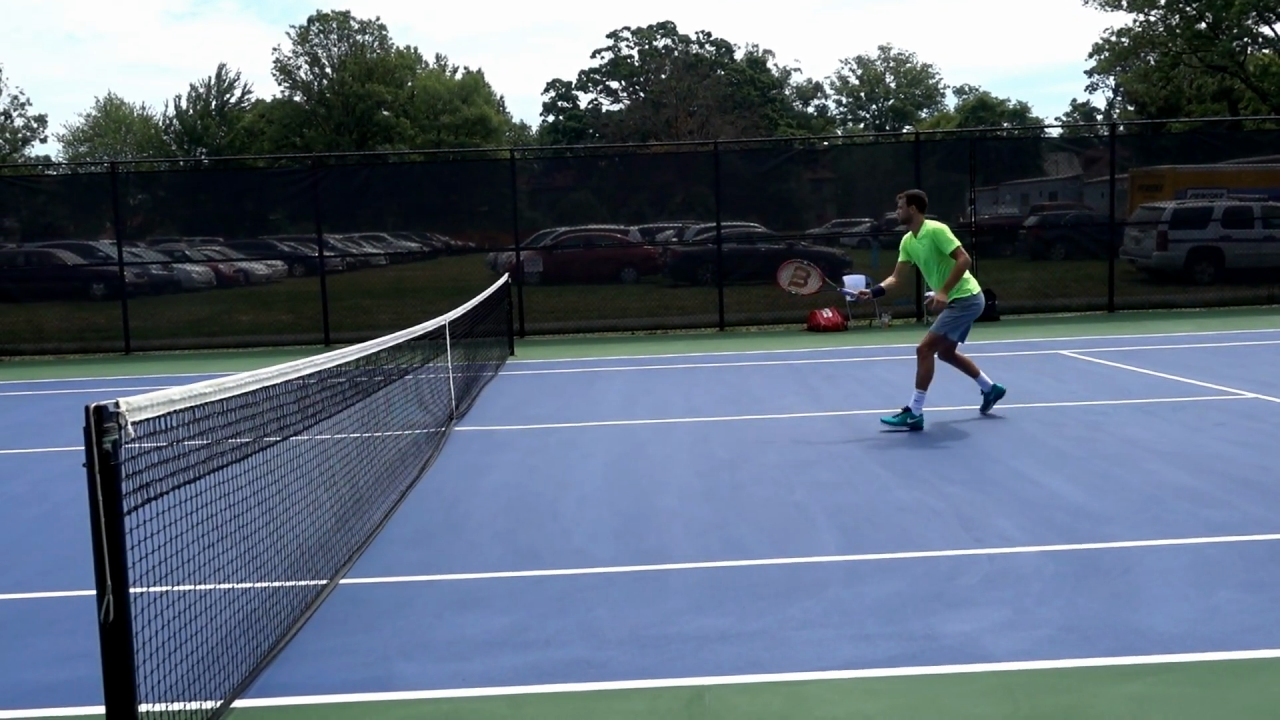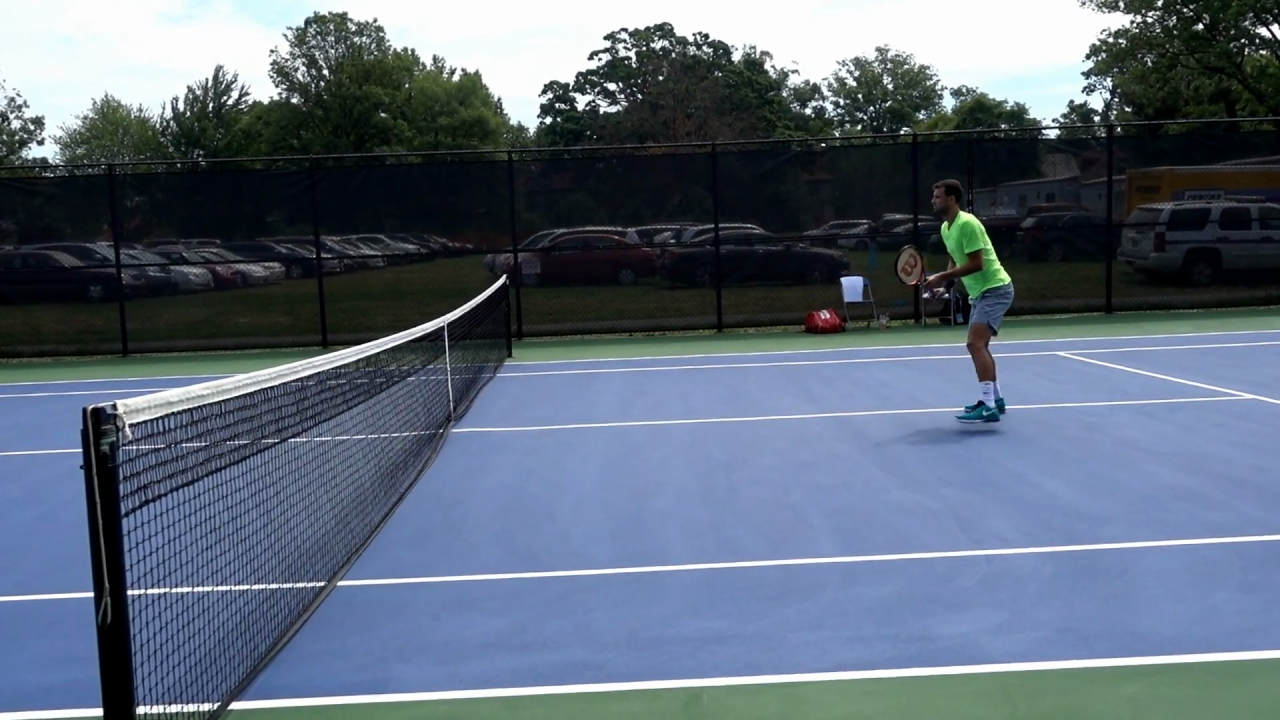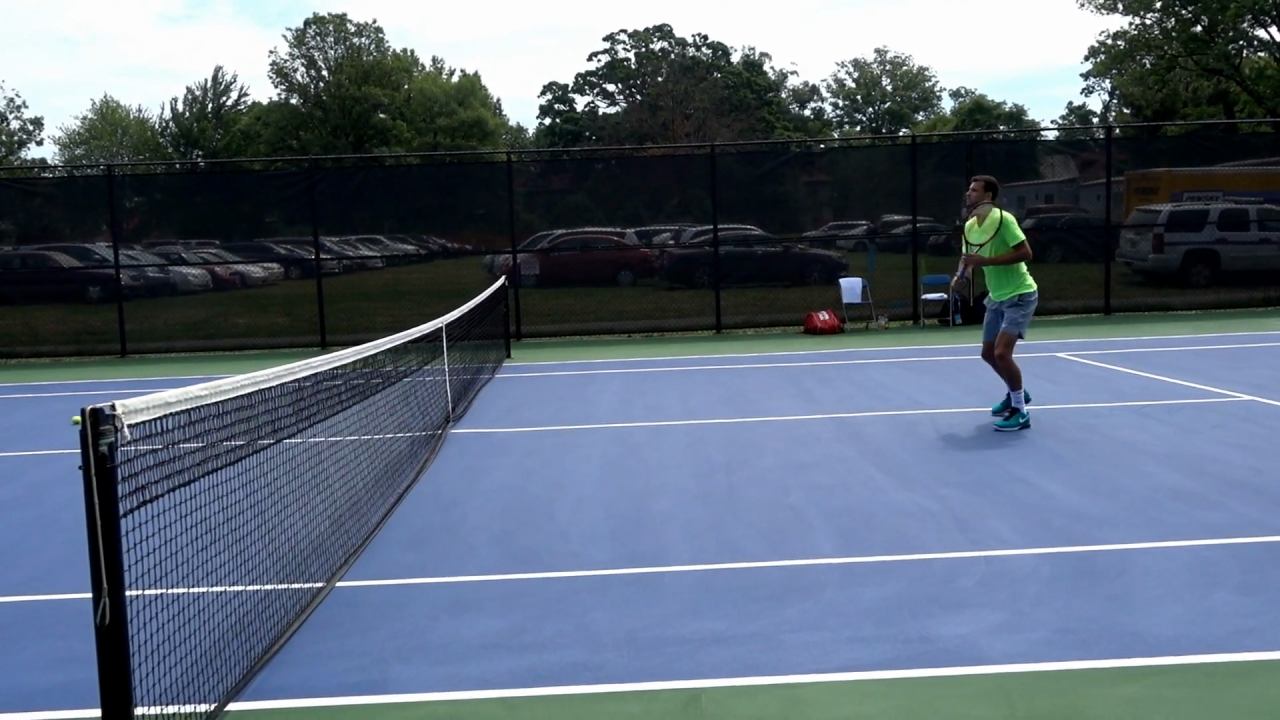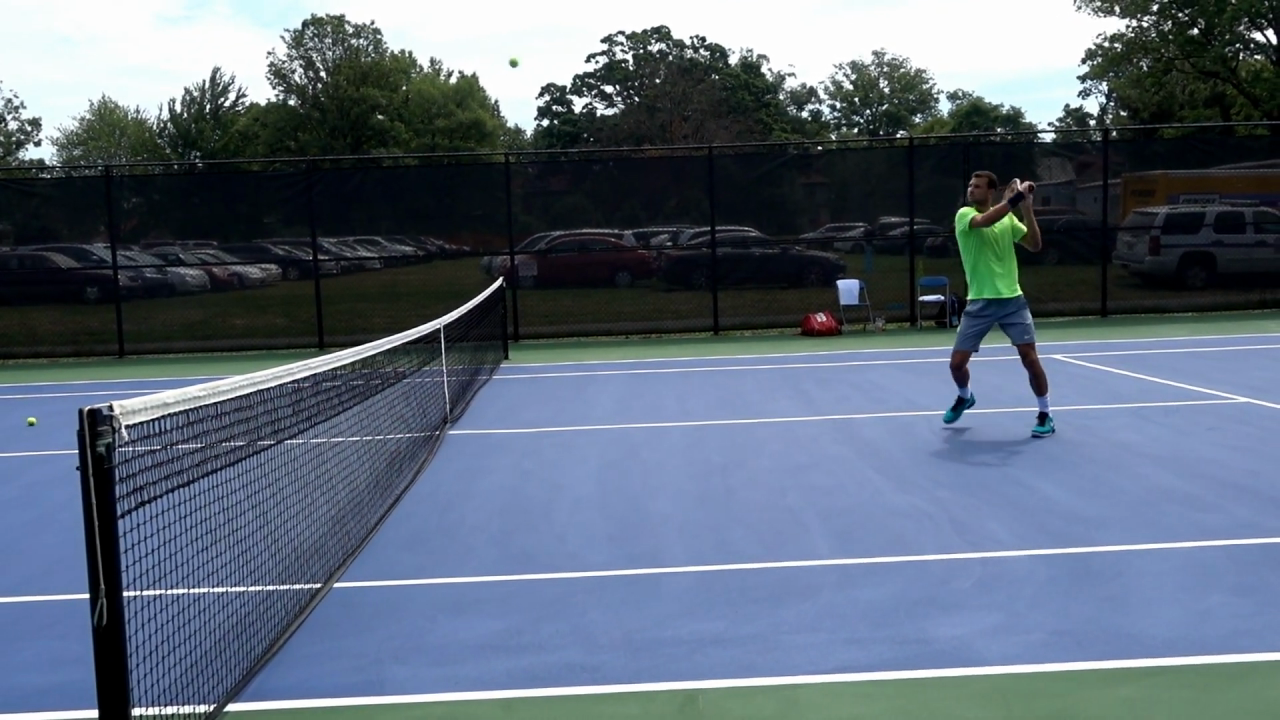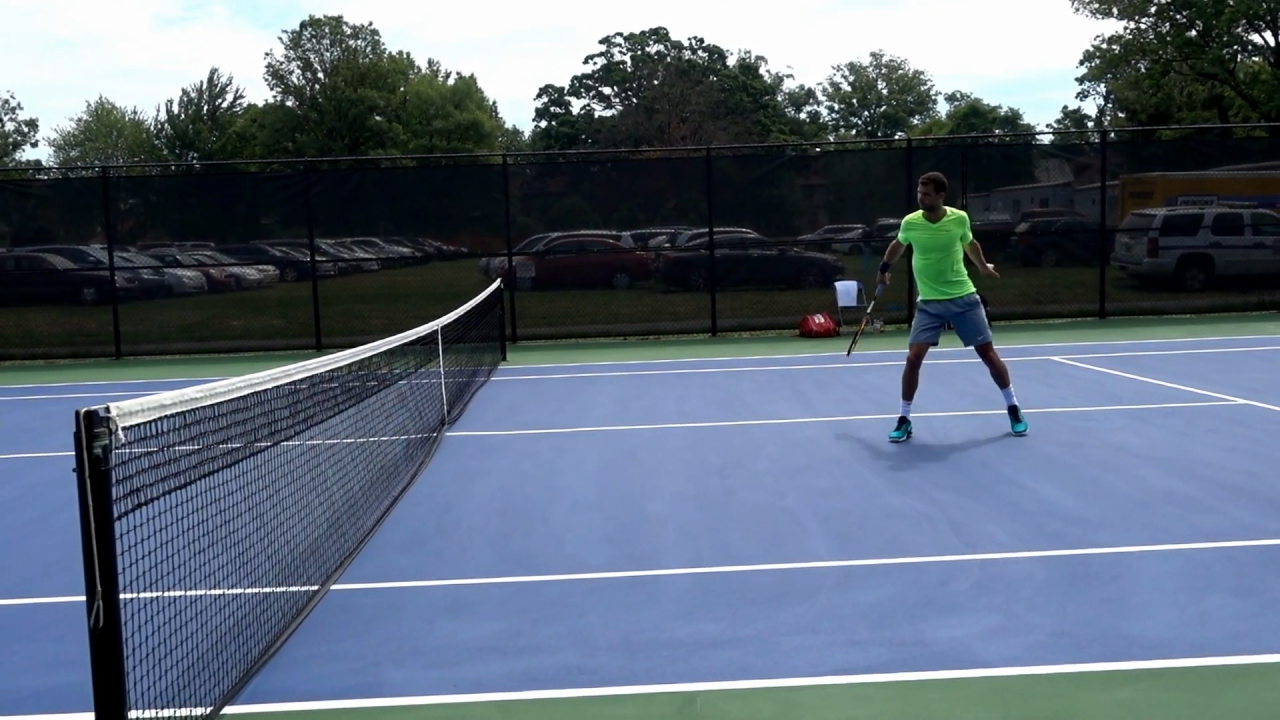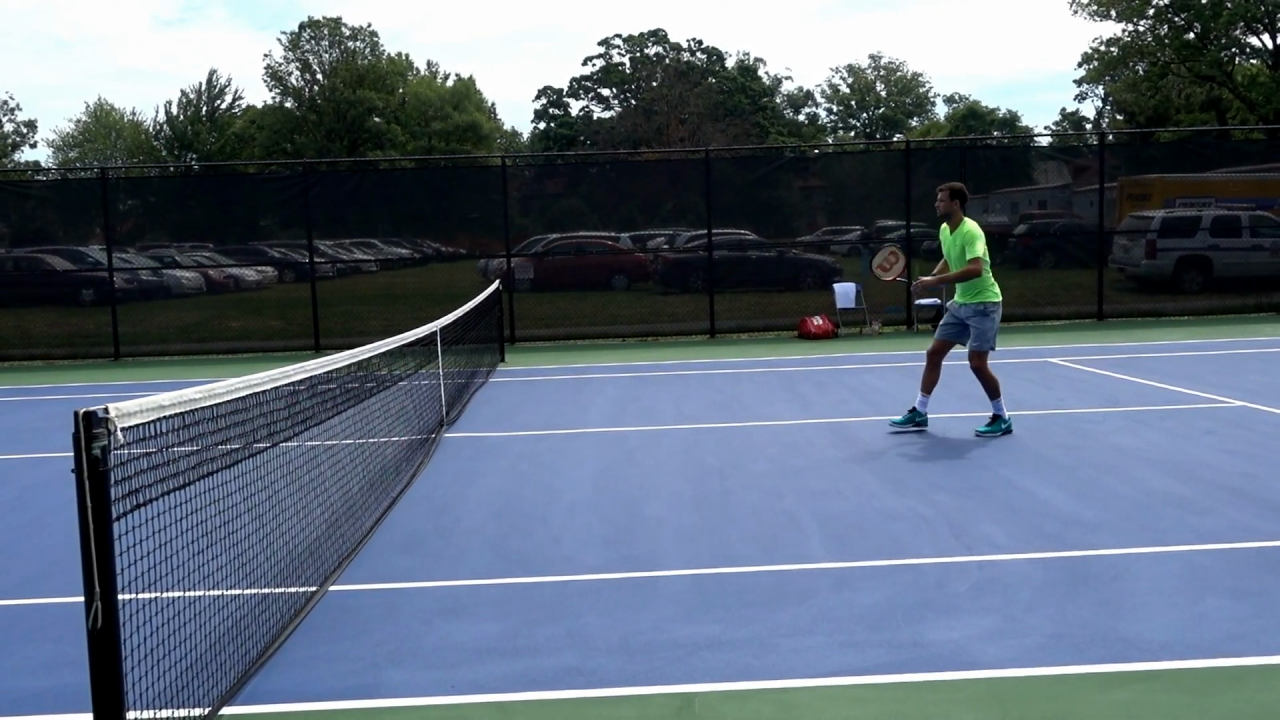
dt=0.5s
person 1, frame 1
left shoulder: (936, 229)
right shoulder: (907, 241)
left elbow: (964, 260)
right elbow: (896, 278)
left wrist: (943, 291)
right wrist: (874, 291)
left hip: (967, 298)
right hip: (959, 300)
left knee: (924, 349)
right knee: (946, 353)
left ankle: (914, 413)
right ankle: (990, 388)
person 1, frame 2
left shoulder: (967, 223)
right shoulder: (945, 228)
left elbow: (976, 264)
left wrist: (943, 277)
right wrist: (942, 281)
left hip: (995, 289)
right hip: (979, 293)
left knee: (975, 342)
right knee: (977, 344)
left ankle: (987, 406)
right ankle: (994, 398)
person 1, frame 3
left shoulder: (1003, 219)
right shoulder: (969, 226)
left elbow: (1025, 253)
right elbow: (966, 262)
left wrist: (988, 259)
left hip: (1021, 295)
right hip: (996, 298)
left knee: (1002, 353)
right knee: (988, 353)
left ankle: (1019, 411)
right ankle: (1014, 395)
person 1, frame 4
left shoulder: (1008, 217)
right shoulder: (964, 215)
left elbow: (1035, 246)
right elbow: (984, 222)
left wrist: (1027, 209)
right wrist: (1013, 198)
left hip: (1012, 300)
right hip: (979, 303)
left knee: (1030, 358)
right knee: (957, 363)
left ankle: (1045, 415)
right ankle: (964, 396)
person 1, frame 5
left shoulder: (959, 218)
right shoulder: (910, 222)
right elbow: (897, 246)
left wrist: (983, 266)
right wrist: (883, 270)
left hip: (962, 299)
right hip: (928, 303)
left knee: (988, 356)
right knee: (913, 359)
left ankle: (1013, 408)
right ankle: (904, 420)
person 1, frame 6
left shoulder: (971, 231)
right shoulder: (945, 230)
left elbow: (976, 270)
left wrist: (936, 281)
right wrist: (931, 278)
left hip: (984, 304)
right hip: (961, 304)
left knee: (977, 363)
right knee: (933, 353)
left ankle: (1001, 418)
right ankle: (919, 413)
